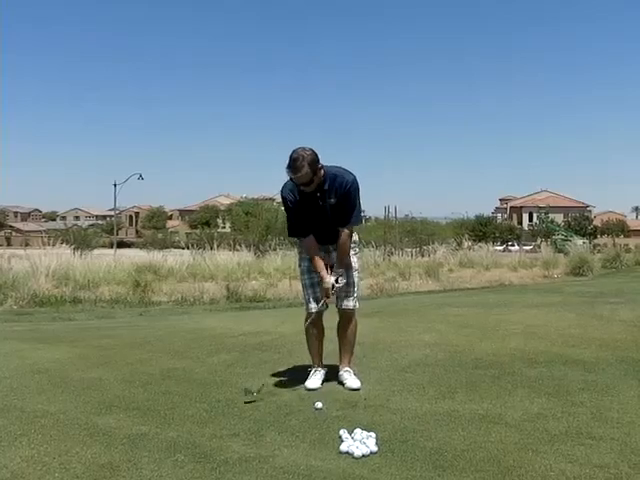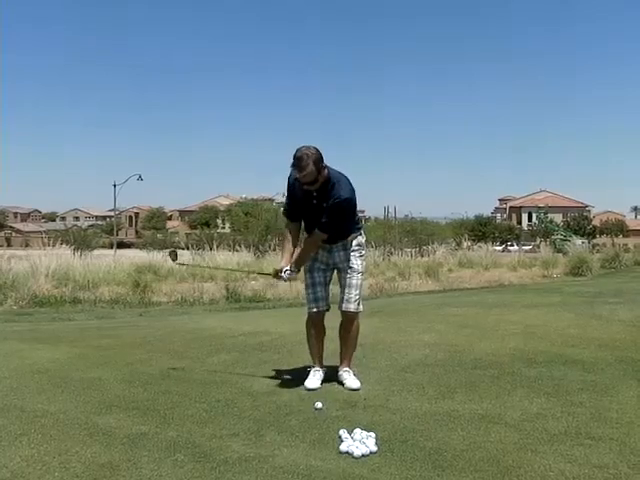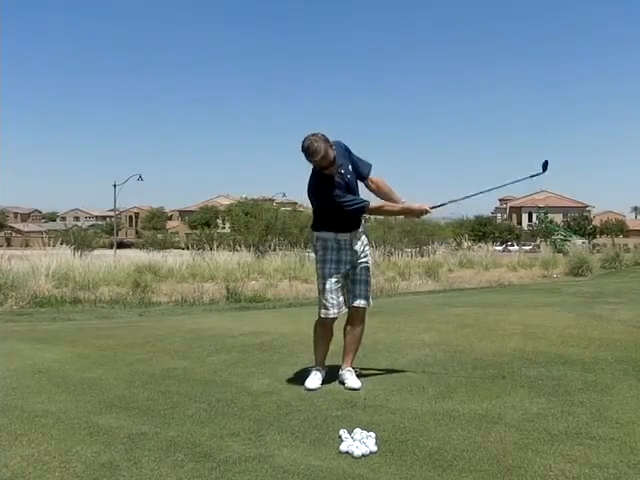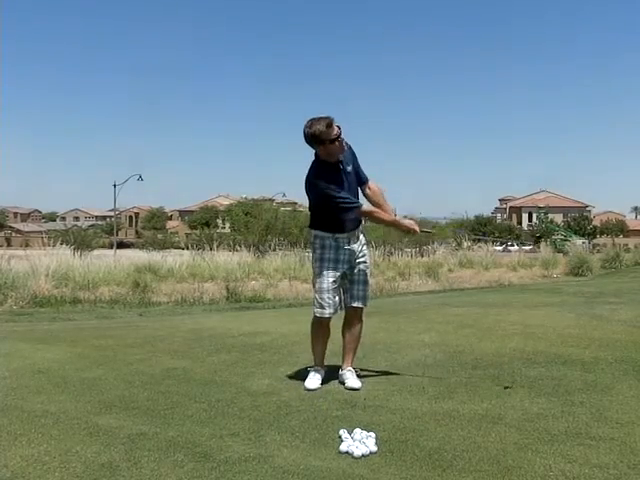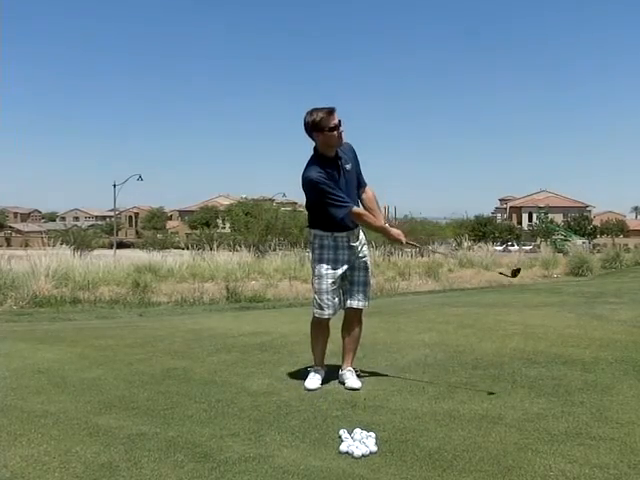
dt=0.5s
person 1, frame 1
left shoulder: (345, 182)
right shoulder: (290, 192)
left elbow: (345, 230)
right elbow: (306, 239)
left wrist: (340, 271)
right wrist: (323, 276)
left hip: (342, 245)
right hip: (312, 250)
left knee: (348, 309)
right knee: (314, 311)
left ankle: (345, 368)
right ankle: (317, 367)
person 1, frame 2
left shoulder: (343, 193)
right shoulder: (295, 181)
left elbow: (319, 236)
right elbow: (293, 222)
left wrist: (295, 266)
right wrist: (287, 258)
left hip: (348, 245)
right hip: (317, 249)
left knee: (350, 311)
right knee: (316, 312)
left ankle: (345, 368)
right ankle: (317, 367)
person 1, frame 3
left shoulder: (341, 150)
right shoulder: (320, 189)
left elbow: (371, 181)
right elbow: (373, 209)
left wrist: (403, 204)
right wrist: (409, 210)
left hip: (357, 238)
right hip: (330, 243)
left knee: (358, 309)
right knee: (328, 312)
left ankle: (347, 368)
right ankle: (318, 368)
person 1, frame 4
left shoulder: (346, 151)
right shoulder: (318, 181)
left elbow: (368, 187)
right elbow: (364, 211)
left wrist: (395, 217)
right wrist: (399, 224)
left hip: (356, 239)
right hip: (329, 243)
left knee: (355, 309)
right knee: (323, 311)
left ankle: (347, 368)
right ankle: (317, 368)
person 1, frame 5
left shoulder: (348, 151)
right shoulder: (314, 176)
left elbow: (364, 191)
right elbow: (353, 212)
left wrist: (385, 225)
right wrist: (387, 231)
left hip: (356, 239)
right hip: (327, 242)
left knee: (355, 308)
right knee: (323, 311)
left ankle: (347, 368)
right ankle: (317, 368)
